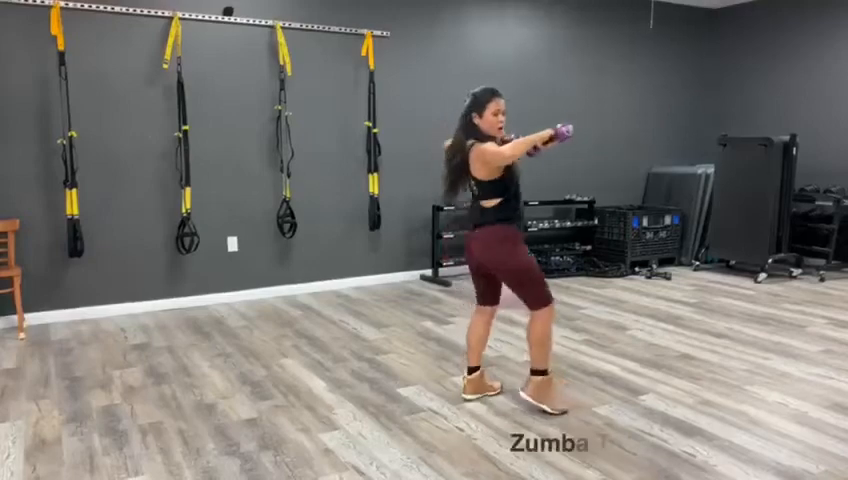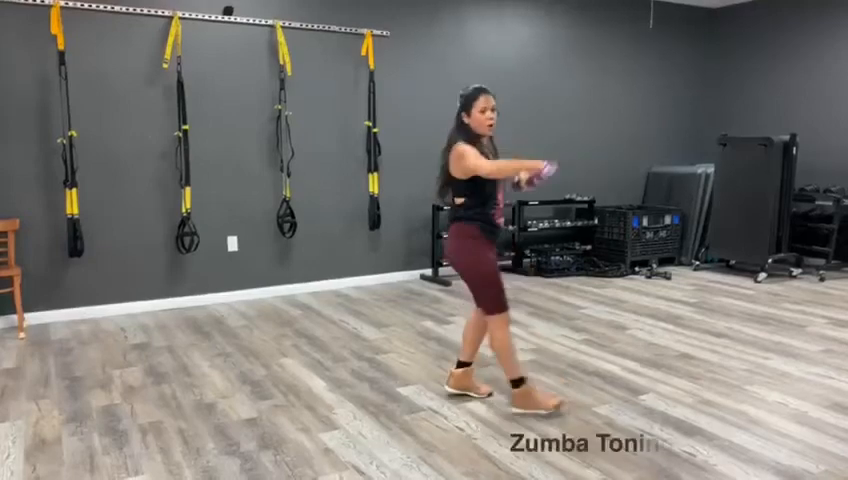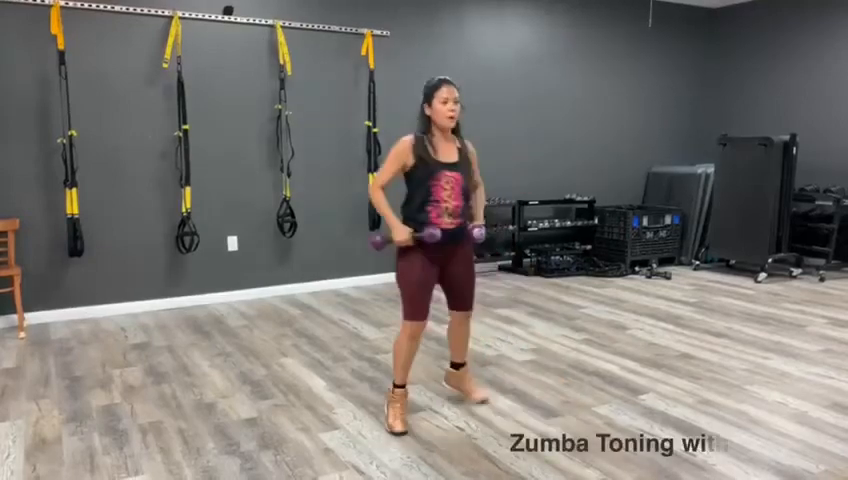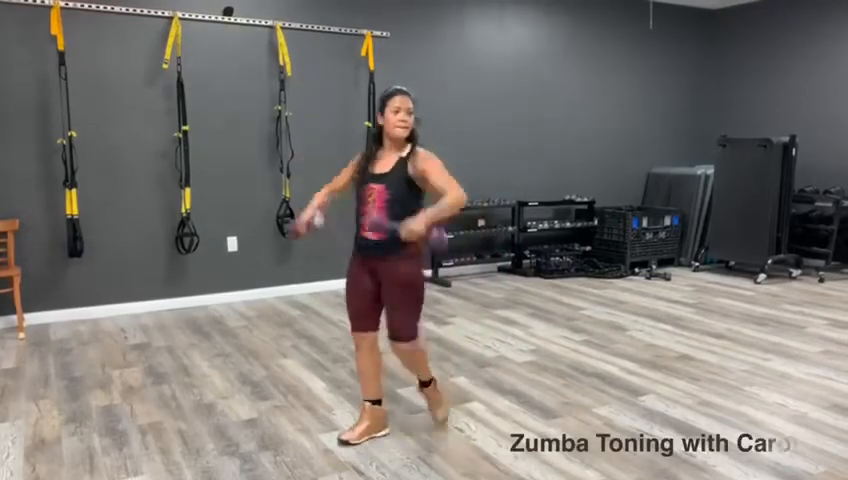
dt=0.4s
person 1, frame 1
left shoulder: (466, 147)
right shoulder: (486, 152)
right elbow: (508, 152)
right wrist: (543, 135)
left hip: (478, 240)
right hip: (501, 240)
left knee: (485, 307)
right knee: (543, 307)
left ankle: (474, 380)
right ankle: (538, 384)
person 1, frame 2
left shoulder: (484, 145)
right shoulder: (463, 150)
left elbow: (496, 170)
right elbow: (488, 169)
left wrist: (521, 174)
right wrist: (530, 164)
left hip: (479, 239)
right hip: (468, 241)
left knee: (486, 309)
right knee: (498, 315)
left ankle: (461, 375)
right ankle: (521, 392)
person 1, frame 3
left shoulder: (465, 148)
right shoulder: (410, 145)
left elbow: (476, 186)
right elbow: (376, 187)
left wrist: (478, 219)
right wrist: (396, 226)
left hip: (457, 244)
right hip: (418, 248)
left knee: (462, 312)
right knee: (414, 324)
left ankle: (458, 374)
right ankle: (397, 397)
person 1, frame 4
left shoulder: (419, 159)
right shoulder: (364, 159)
left elbow: (457, 196)
right elbow: (330, 190)
left wrist: (425, 218)
right wrist: (310, 210)
left hip: (401, 260)
right hip: (364, 260)
left knee: (402, 340)
right knee: (363, 336)
left ankle: (429, 386)
right ankle: (374, 413)
